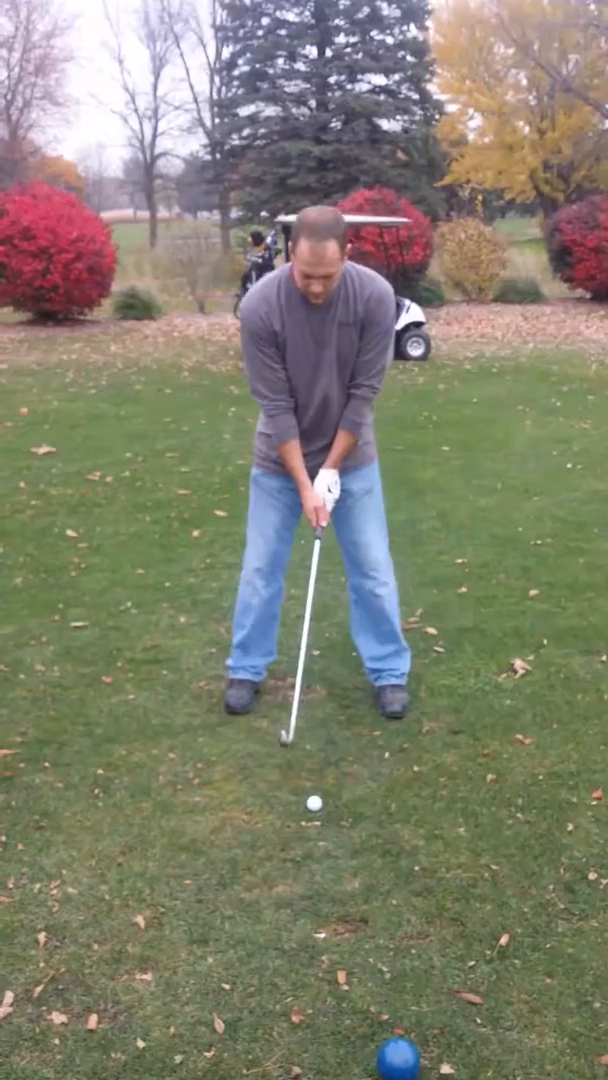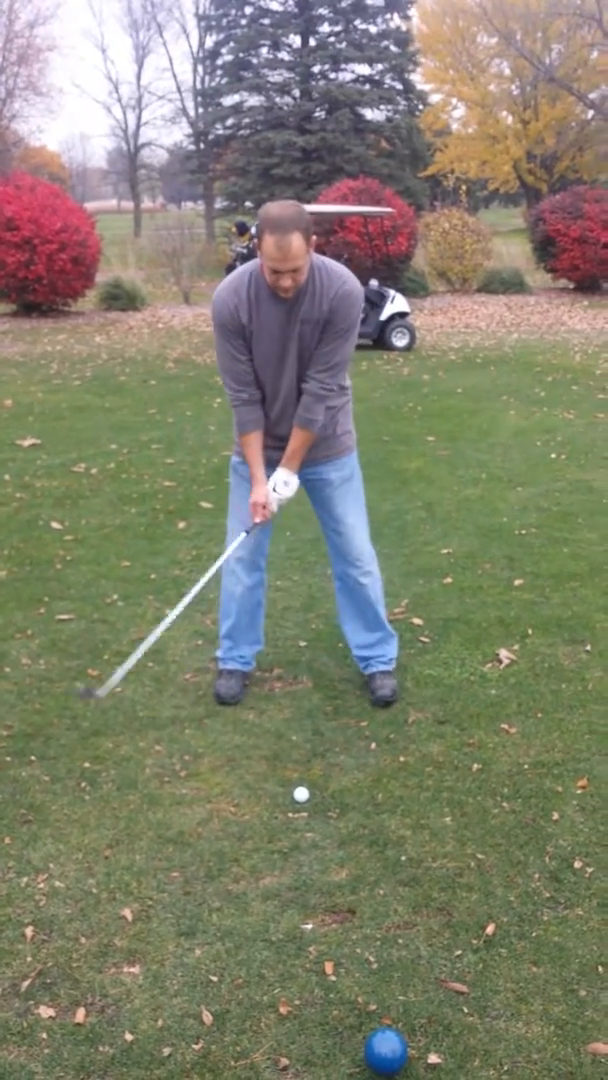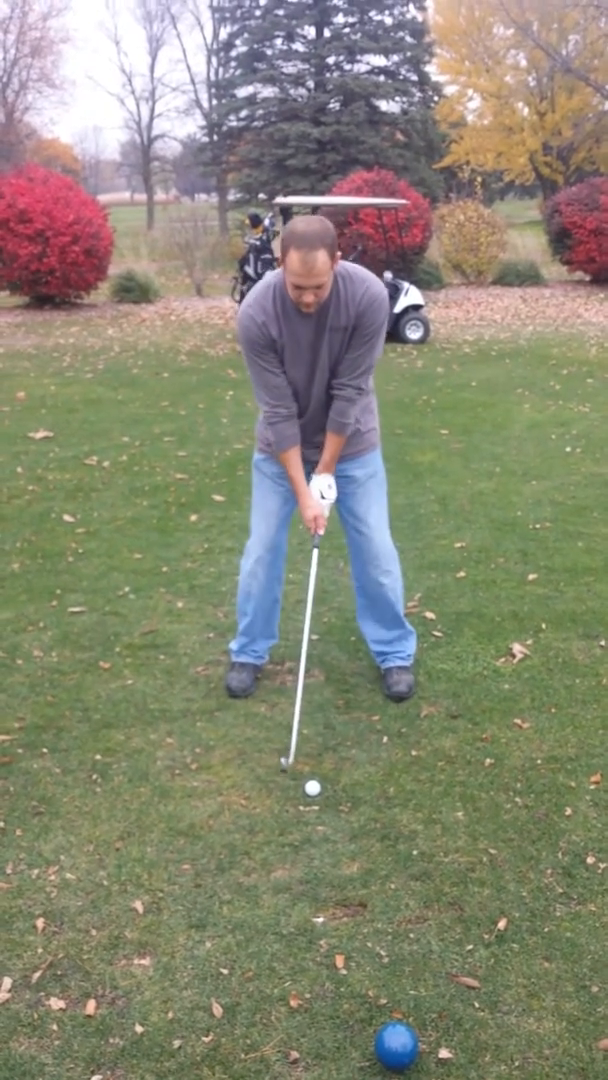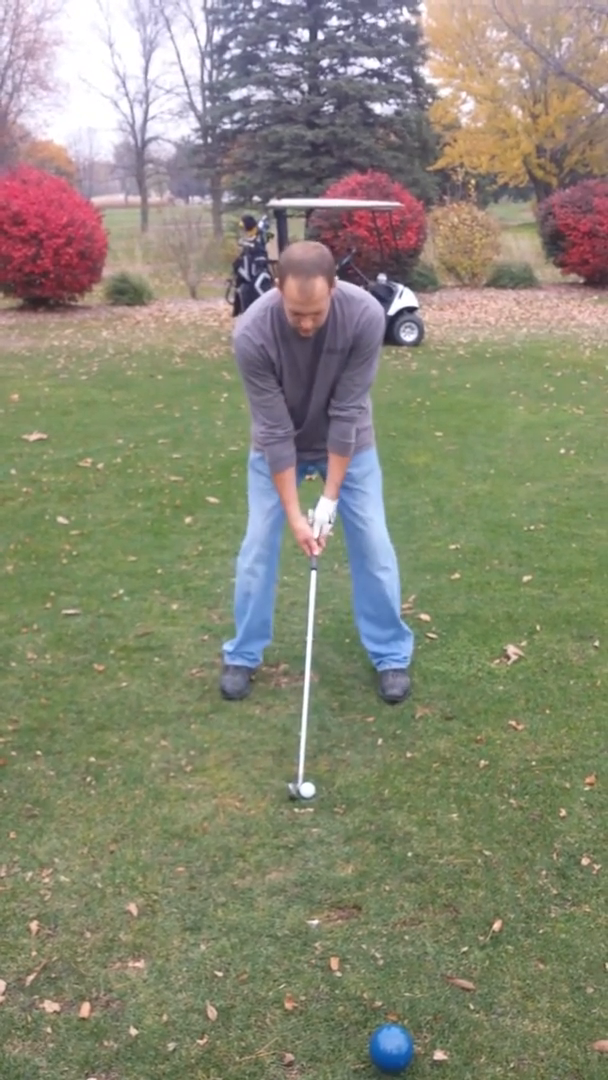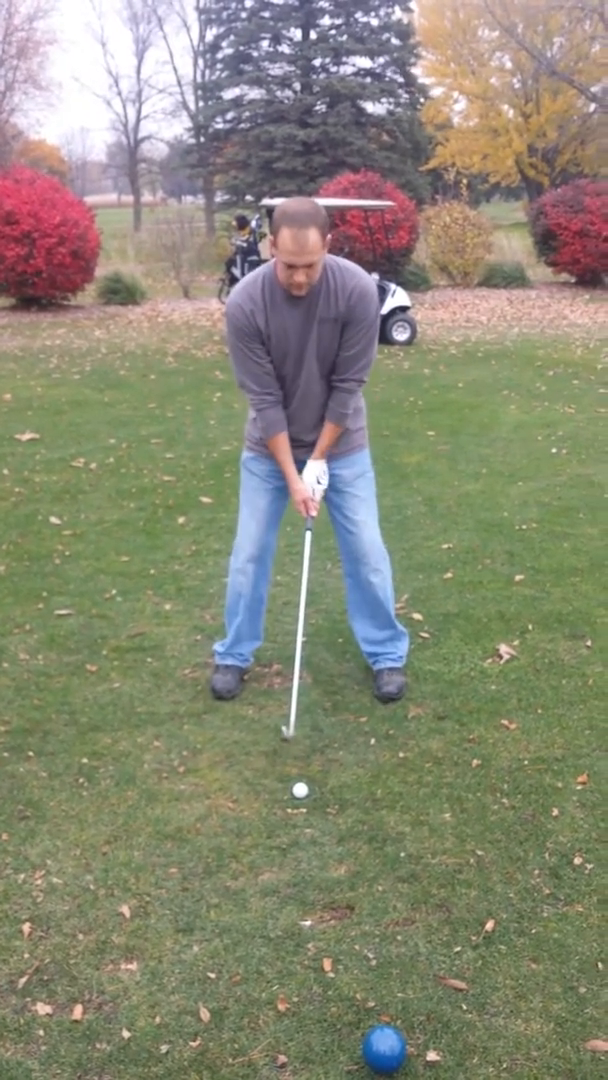
dt=1s
person 1, frame 1
left shoulder: (375, 296)
right shoulder: (260, 304)
left elbow: (365, 391)
right elbow: (275, 403)
left wrist: (332, 469)
right wrist: (304, 484)
left hip: (350, 453)
right hip: (280, 455)
left knee: (372, 566)
right knee: (261, 565)
left ankle: (389, 671)
right ankle: (246, 668)
person 1, frame 2
left shoulder: (343, 291)
right shoulder: (230, 299)
left elbow: (322, 389)
right elbow: (242, 397)
left wrist: (291, 469)
right wrist: (258, 478)
left hip: (326, 444)
right hip: (257, 444)
left knee: (354, 552)
right knee: (244, 553)
left ankle: (377, 658)
right ankle: (235, 658)
person 1, frame 3
left shoulder: (369, 295)
right shoulder: (256, 313)
left elbow: (350, 391)
right elbow: (278, 410)
left wrist: (326, 471)
right wrist: (302, 491)
left hip: (351, 441)
right hip: (281, 445)
left knee: (374, 547)
right knee: (264, 547)
left ankle: (395, 653)
right ankle: (248, 652)
person 1, frame 4
left shoulder: (366, 315)
right shoulder: (251, 333)
left elbow: (348, 410)
right elbow: (274, 429)
left wrist: (330, 496)
right wrist: (293, 515)
left hip: (347, 443)
right hip: (277, 446)
left knee: (372, 543)
right knee: (259, 543)
left ankle: (392, 655)
right ankle: (242, 655)
person 1, frame 5
left shoulder: (358, 290)
right shoulder: (245, 303)
left elbow: (349, 384)
right elbow: (263, 399)
left wrist: (320, 457)
right wrist: (291, 475)
left hip: (341, 442)
right hip: (270, 445)
left knee: (364, 548)
right knee: (251, 548)
left ankle: (386, 654)
right ankle: (234, 654)
